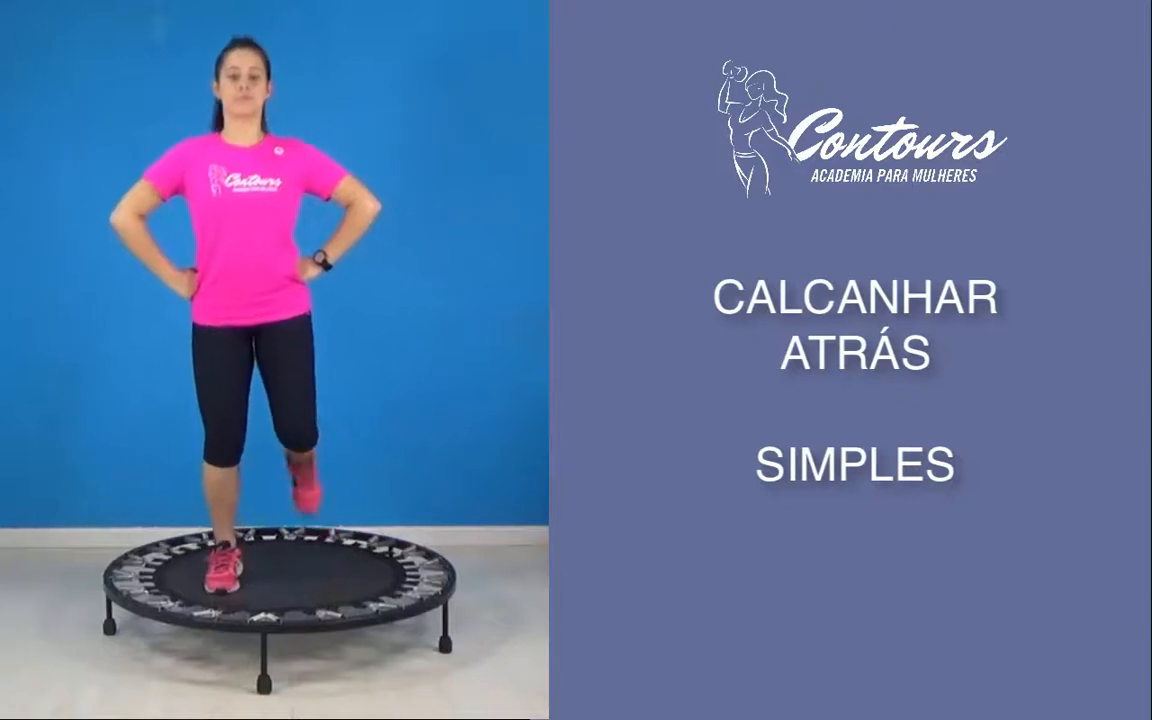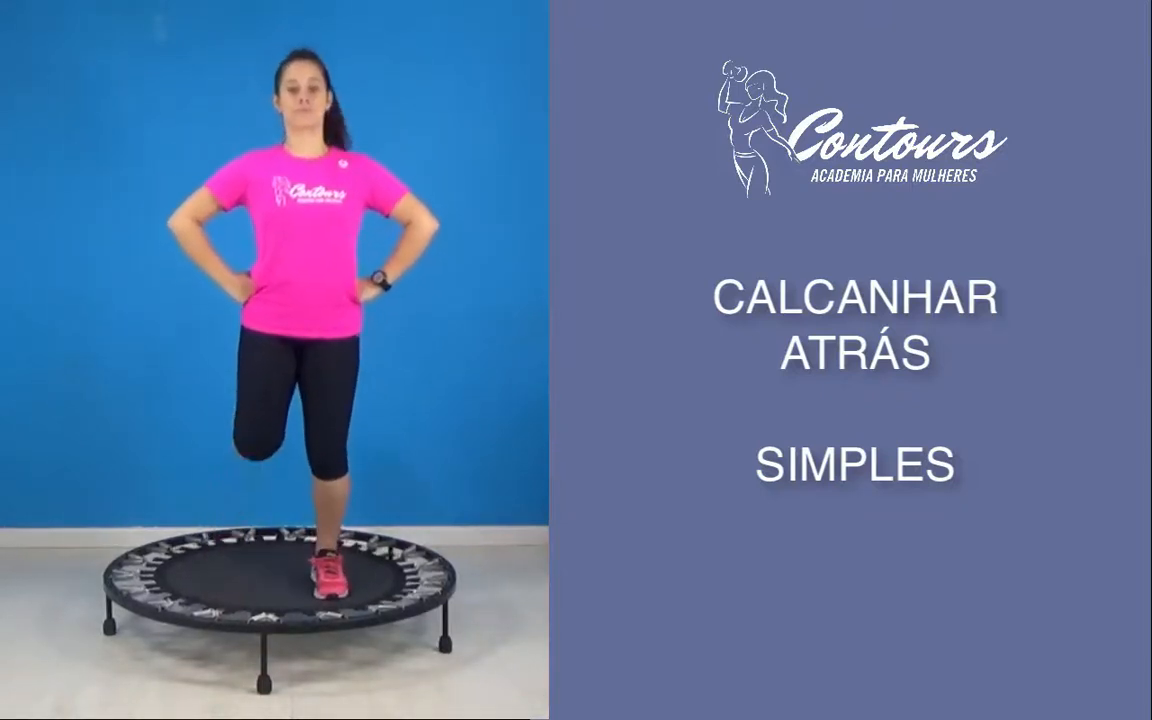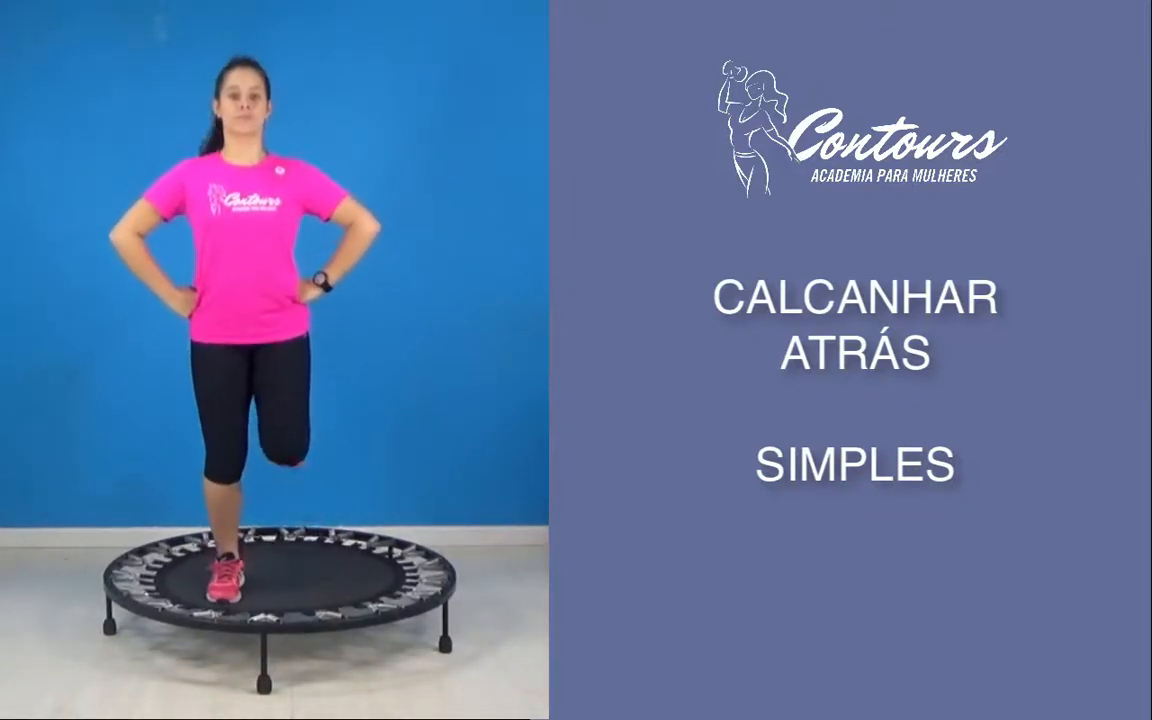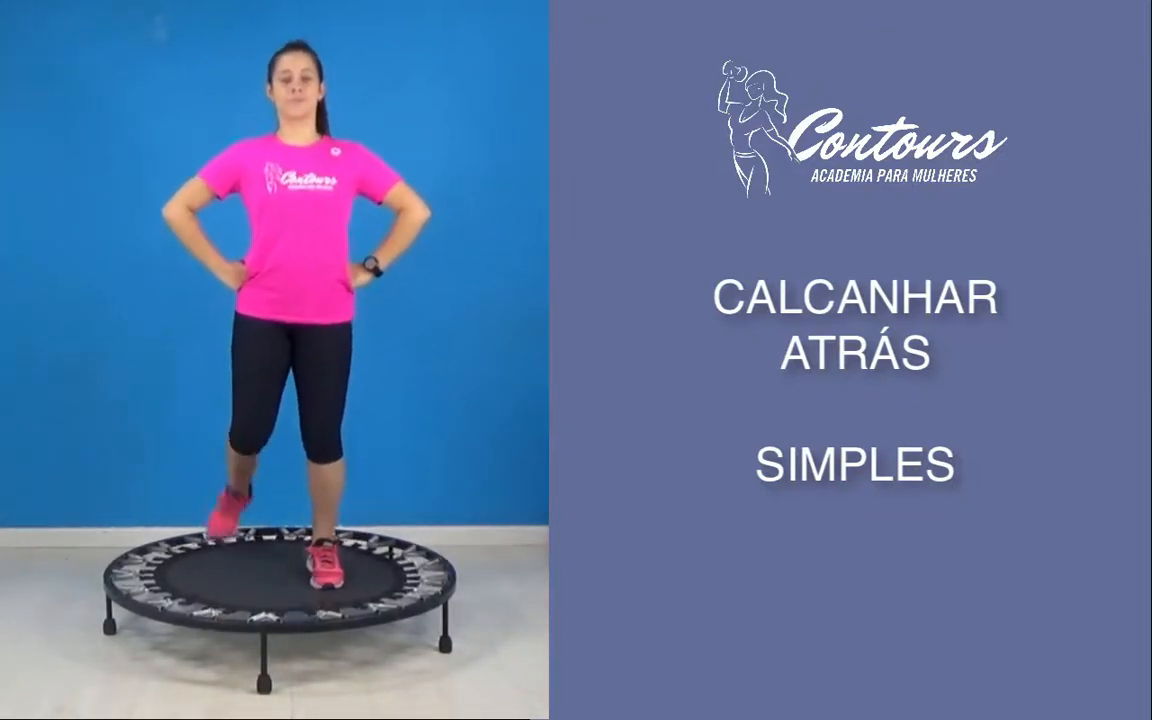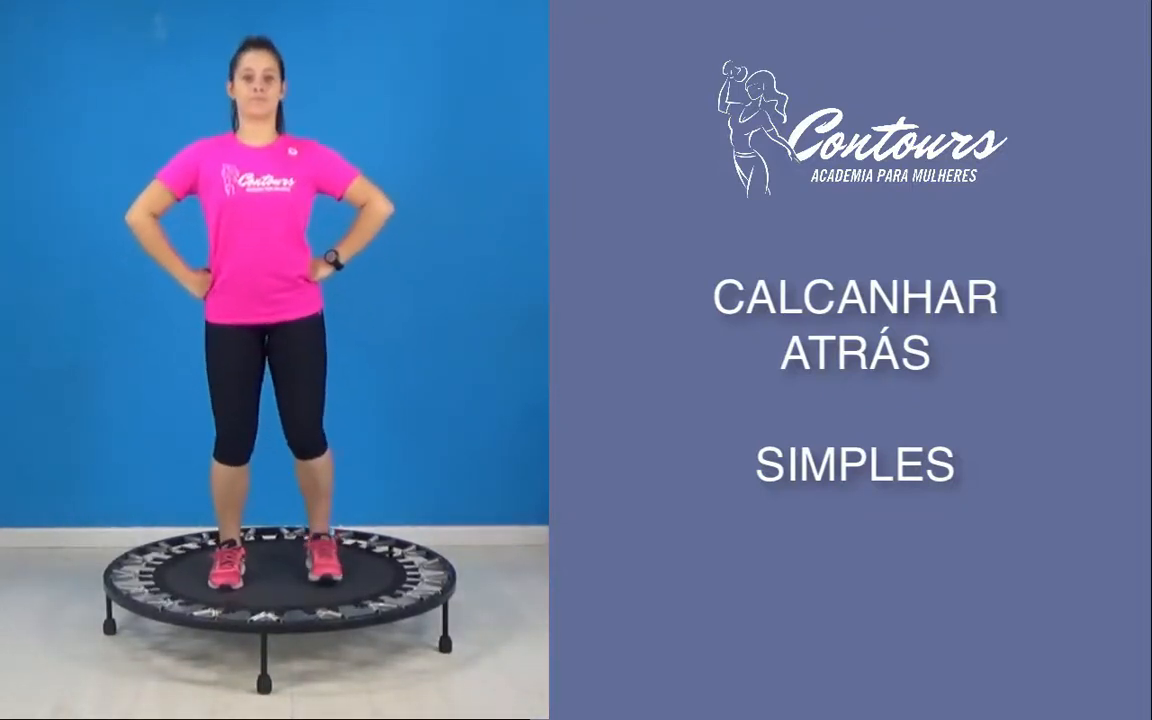
dt=1s
person 1, frame 1
left shoulder: (296, 157)
right shoulder: (189, 156)
left elbow: (365, 204)
right elbow: (125, 216)
left wrist: (321, 261)
right wrist: (174, 277)
left hip: (286, 315)
right hip: (216, 321)
left knee: (297, 430)
right knee: (222, 440)
left ankle: (298, 467)
right ankle: (224, 549)
person 1, frame 2
left shoulder: (359, 170)
right shoulder: (252, 167)
left elbow: (423, 224)
right elbow: (183, 221)
left wrist: (380, 281)
right wrist: (229, 281)
left hip: (335, 333)
right hip: (266, 329)
left knee: (328, 452)
right knee: (255, 442)
left ankle: (328, 555)
right ankle: (254, 423)
person 1, frame 3
left shoulder: (296, 176)
right shoulder: (190, 176)
left elbow: (365, 225)
right elbow: (125, 234)
left wrist: (321, 282)
right wrist: (173, 295)
left hip: (284, 335)
right hip: (215, 338)
left knee: (286, 448)
right knee: (224, 456)
left ankle: (282, 428)
right ankle: (227, 559)
person 1, frame 4
left shoulder: (351, 158)
right shoulder: (245, 156)
left elbow: (415, 211)
right elbow: (177, 209)
left wrist: (370, 268)
right wrist: (224, 269)
left hip: (329, 319)
right hip: (260, 315)
left knee: (323, 437)
right knee: (249, 430)
left ankle: (324, 545)
right ankle: (237, 489)
person 1, frame 5
left shoulder: (309, 157)
right shoulder: (203, 156)
left elbow: (378, 205)
right elbow: (140, 215)
left wrist: (332, 262)
right wrist: (188, 276)
left hip: (298, 316)
right hip: (229, 319)
left knee: (305, 433)
right knee: (233, 438)
left ankle: (320, 540)
right ankle: (229, 547)
